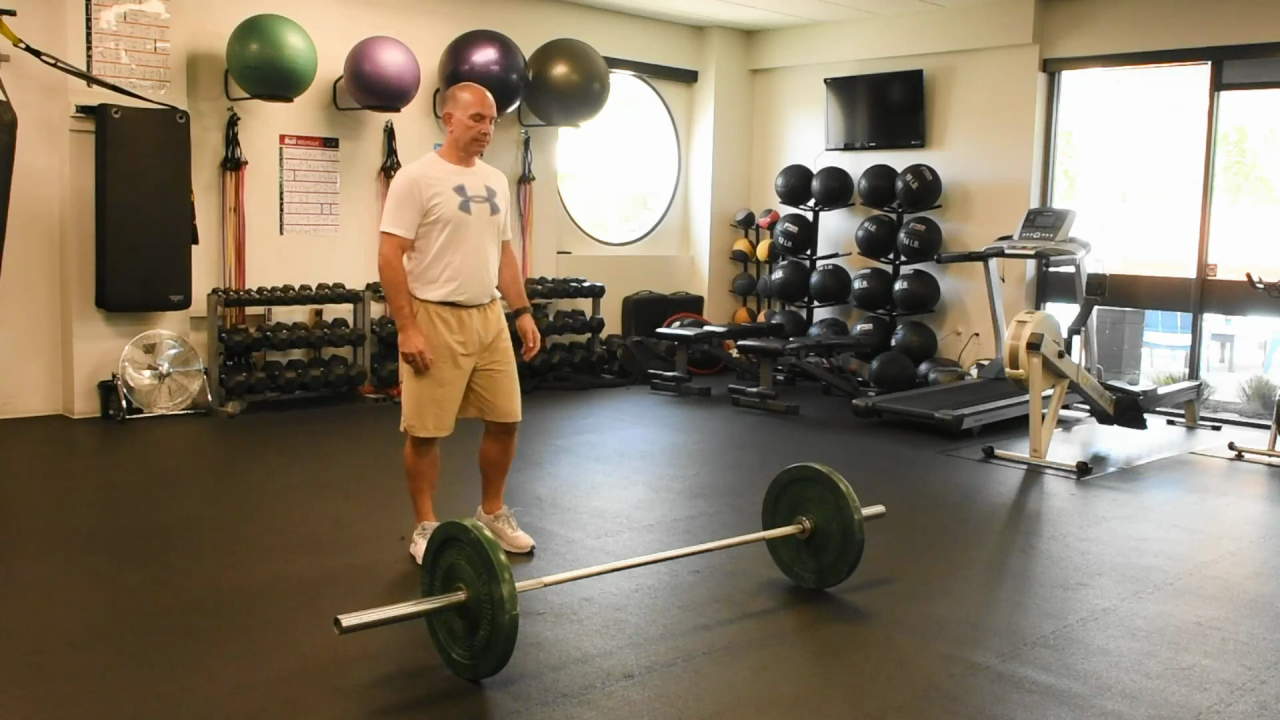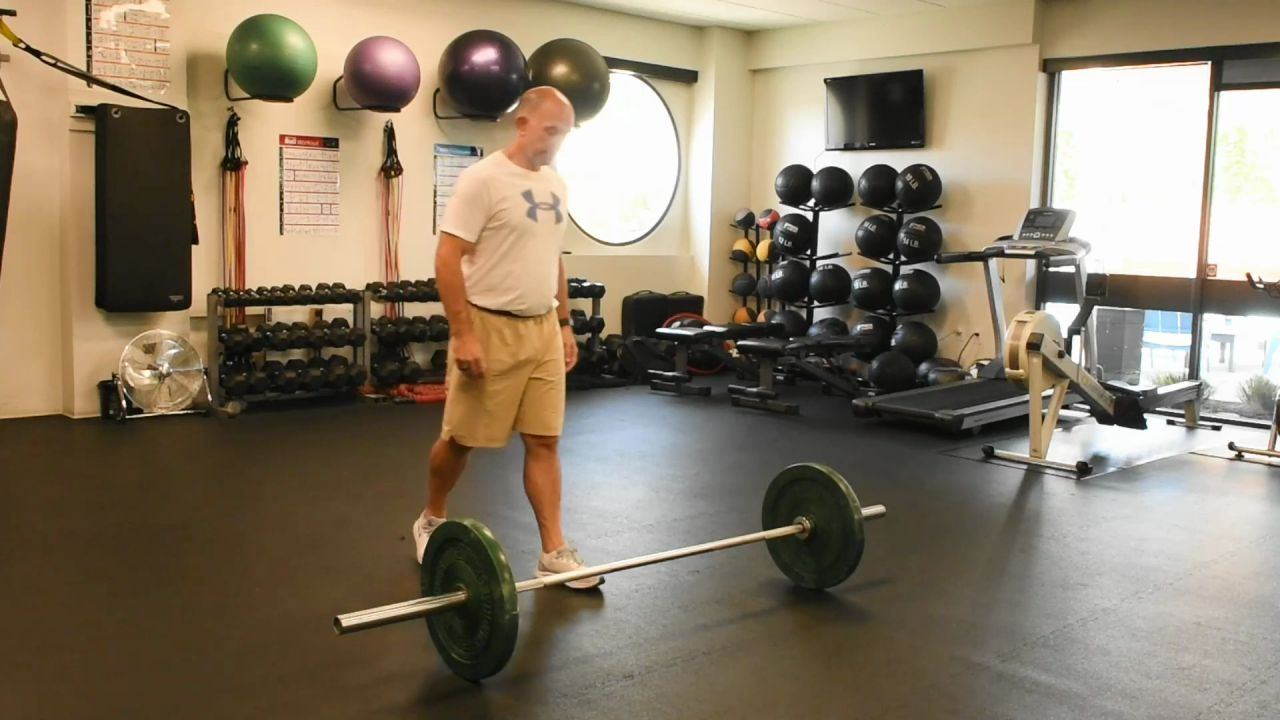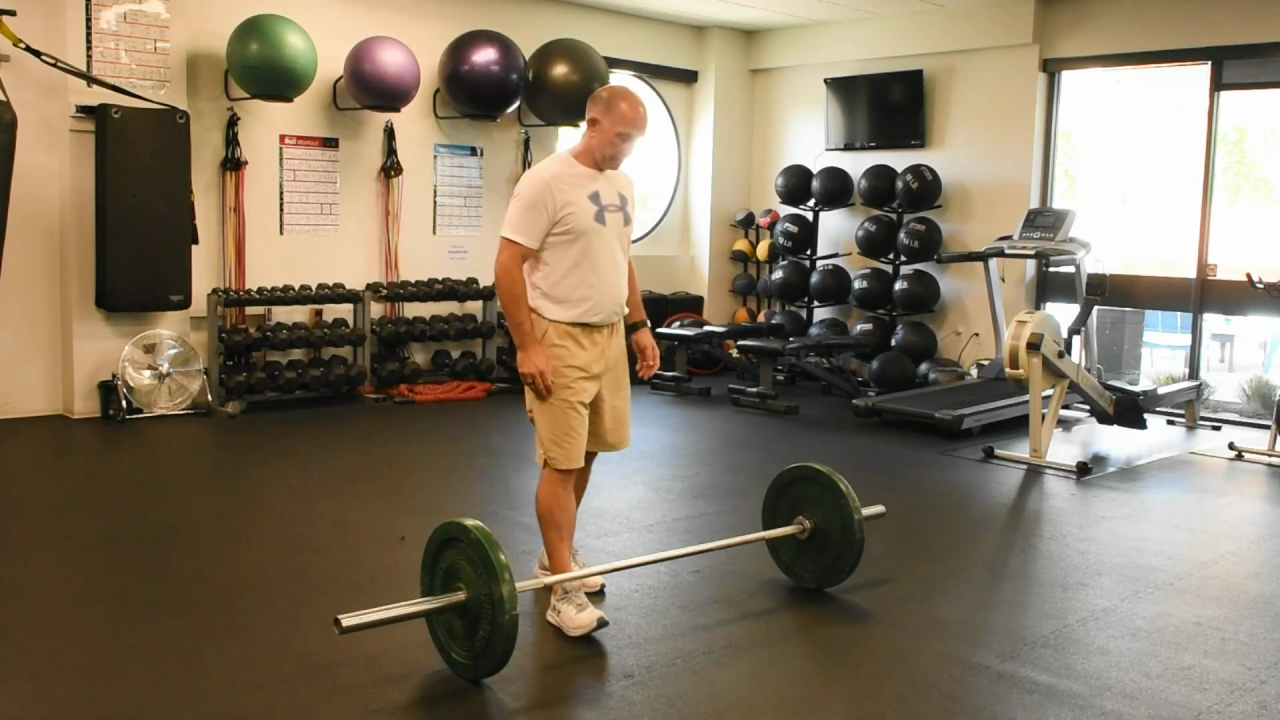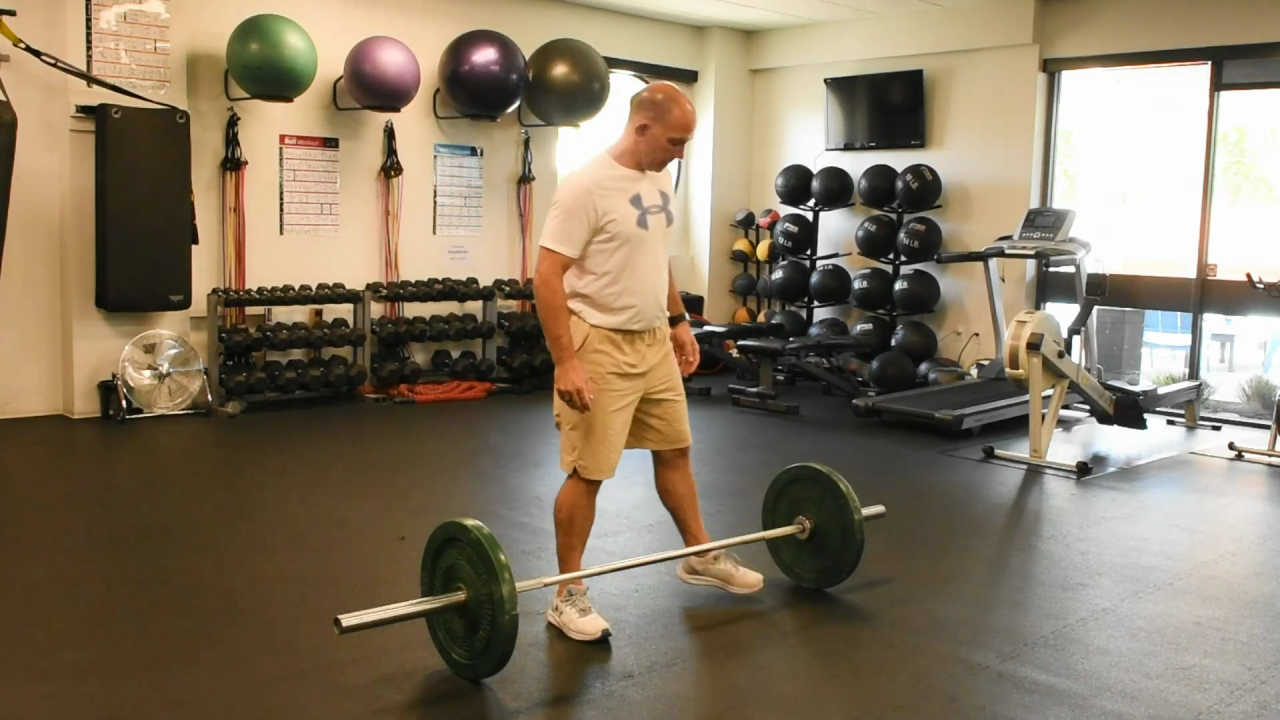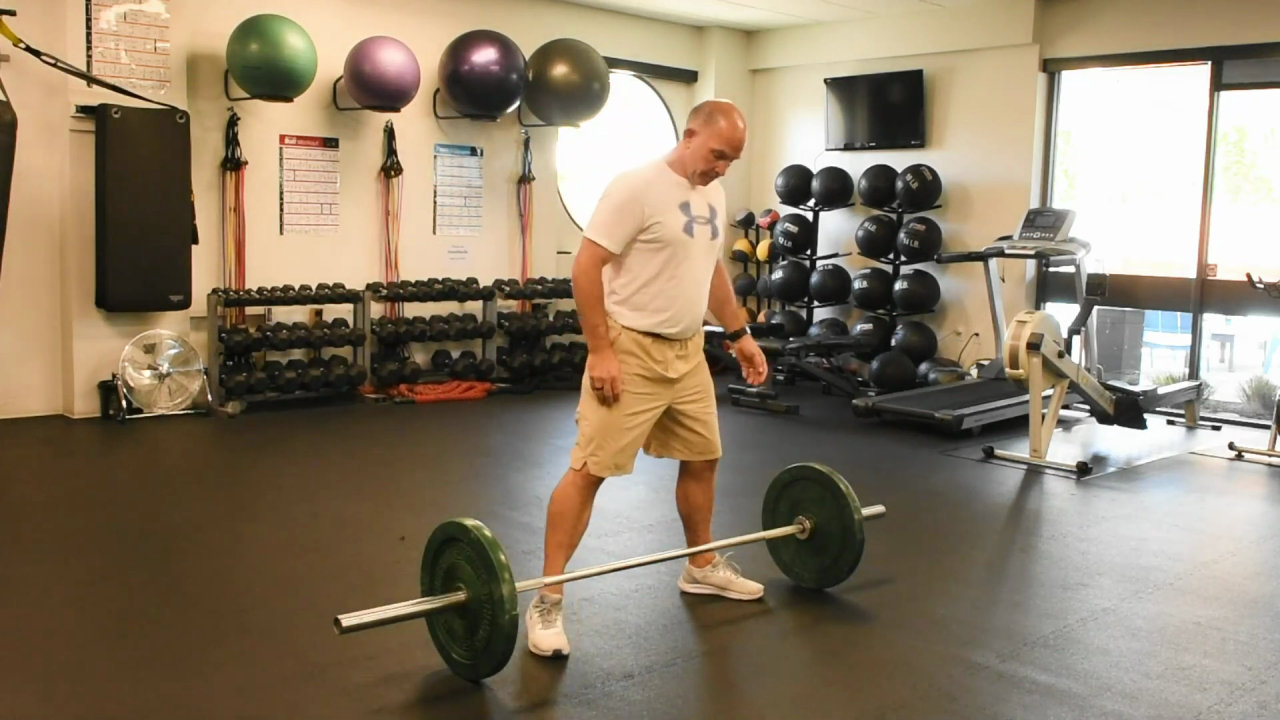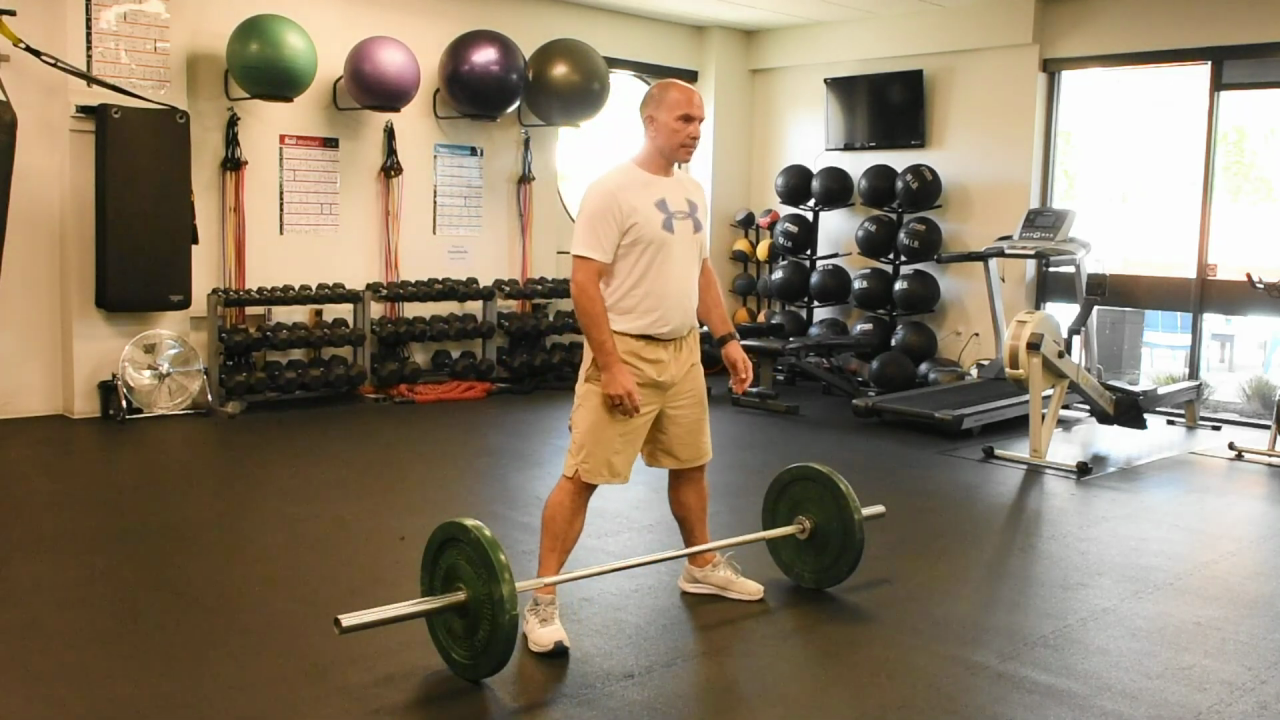
dt=0.7s
person 1, frame 1
left shoulder: (496, 181)
right shoulder: (417, 178)
right elbow: (390, 257)
left wrist: (523, 313)
right wrist: (408, 328)
left hip: (488, 317)
right hip: (435, 319)
left knee: (505, 421)
right knee: (425, 431)
left ankle: (493, 512)
right ankle: (426, 527)
person 1, frame 2
left shoulder: (555, 185)
right shoulder: (483, 180)
right elbow: (448, 259)
left wrist: (564, 323)
right wrist: (464, 334)
left hip: (542, 330)
right hip: (491, 328)
left knee: (544, 440)
right knee: (464, 435)
left ankle: (554, 550)
right ankle: (432, 518)
person 1, frame 3
left shoulder: (622, 184)
right shoulder: (547, 181)
right elbow: (508, 265)
left wrist: (639, 327)
right wrist: (528, 346)
left hip: (608, 337)
right hip: (559, 339)
left knee: (586, 455)
right knee: (561, 462)
left ankle: (557, 556)
right ankle: (565, 591)
person 1, frame 4
left shoulder: (659, 181)
right shoulder: (586, 187)
right elbow: (547, 274)
left wrist: (677, 323)
right wrist: (565, 360)
left hip: (652, 342)
right hip: (600, 346)
left knee: (675, 449)
right knee: (587, 471)
left ankle: (701, 556)
right ankle: (567, 595)
person 1, frame 5
left shoulder: (713, 194)
right shoulder: (637, 187)
right elbow: (587, 267)
left wrist: (741, 334)
right wrist: (601, 350)
left hip: (687, 350)
right hip: (631, 350)
left knee: (703, 458)
right knee: (589, 469)
left ankle: (701, 565)
right ankle: (547, 599)
person 1, frame 6
left shoulder: (692, 192)
right shoulder: (612, 191)
right elbow: (584, 285)
left wrist: (727, 339)
right wrist: (611, 367)
left hip: (683, 352)
right hip: (627, 353)
left knee: (690, 464)
right knee: (582, 475)
left ankle: (702, 566)
right ankle: (542, 601)
